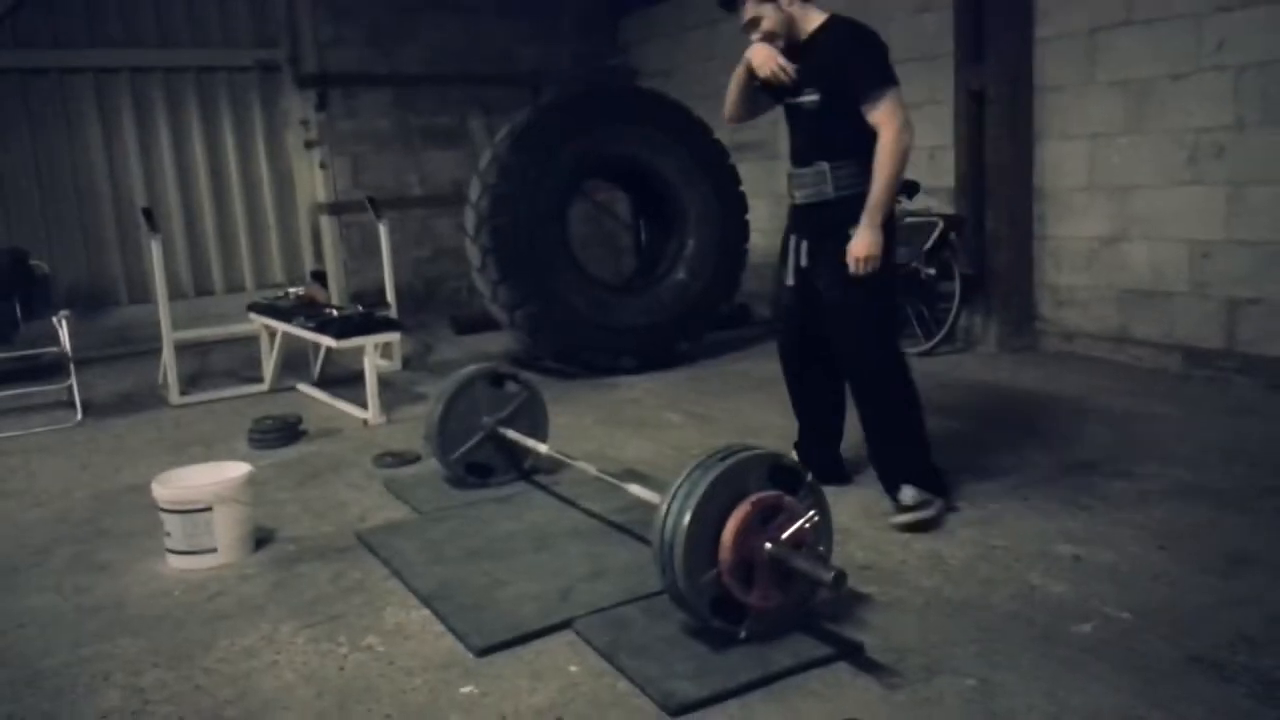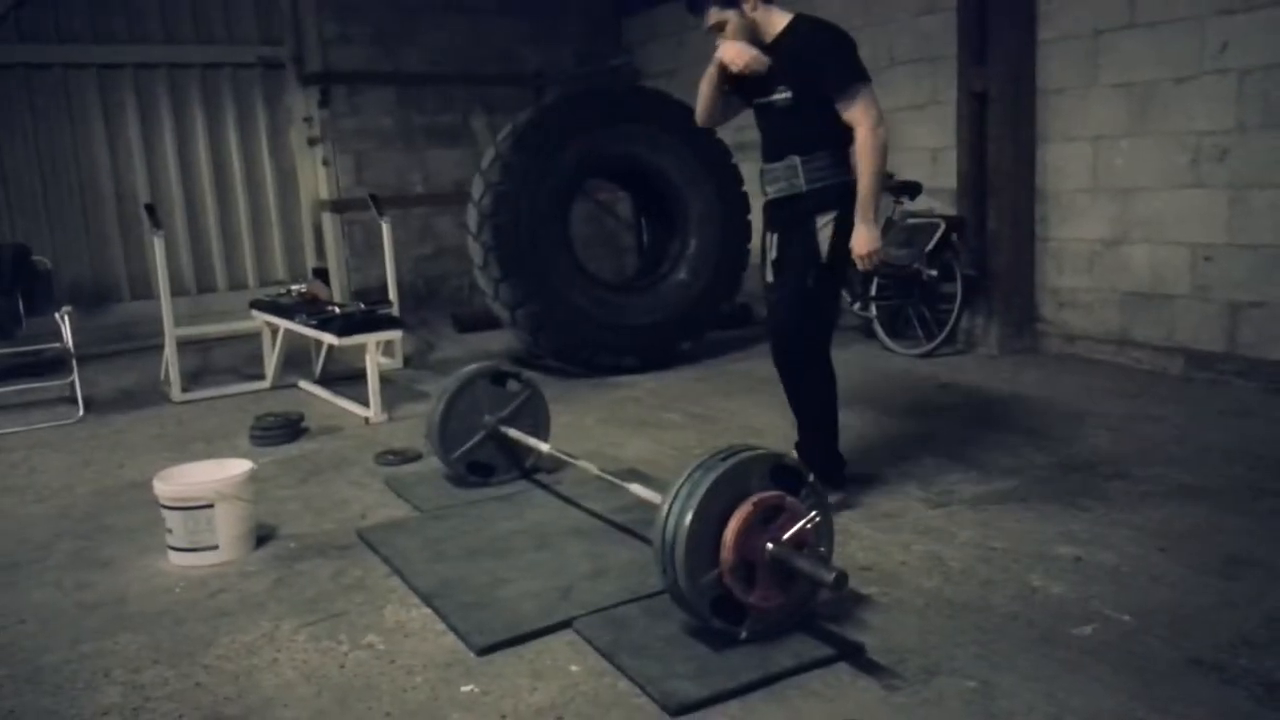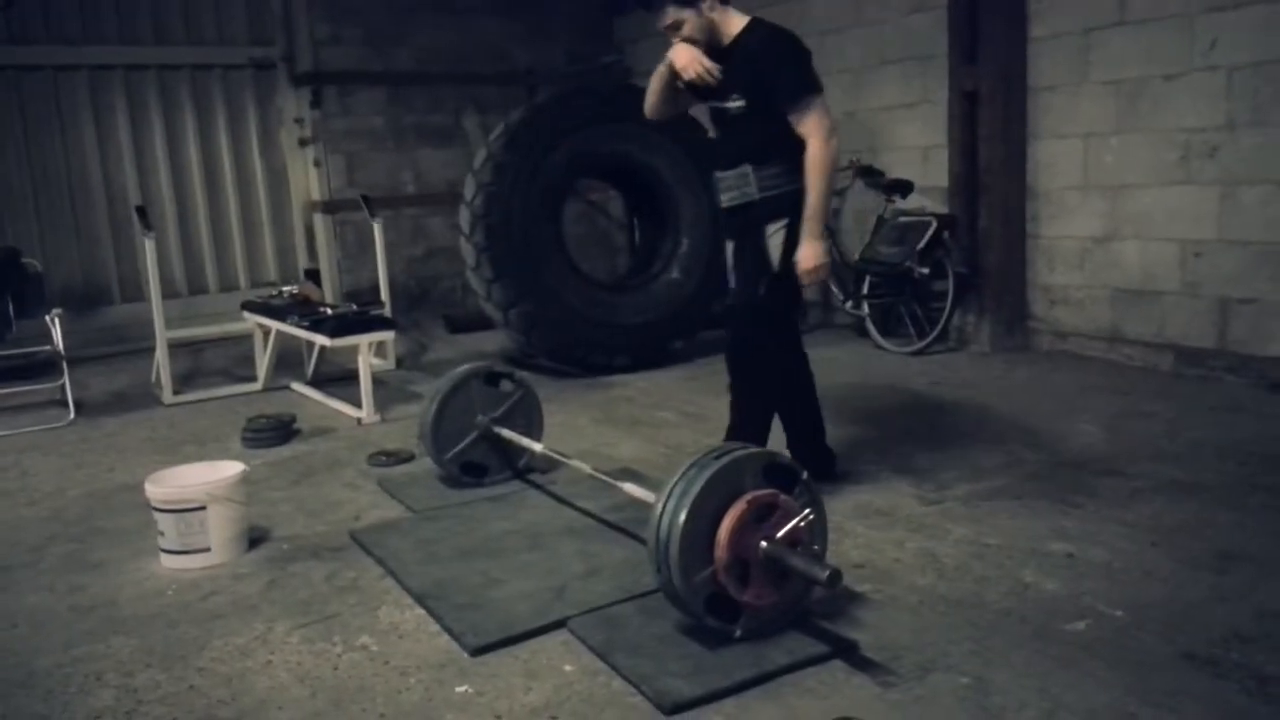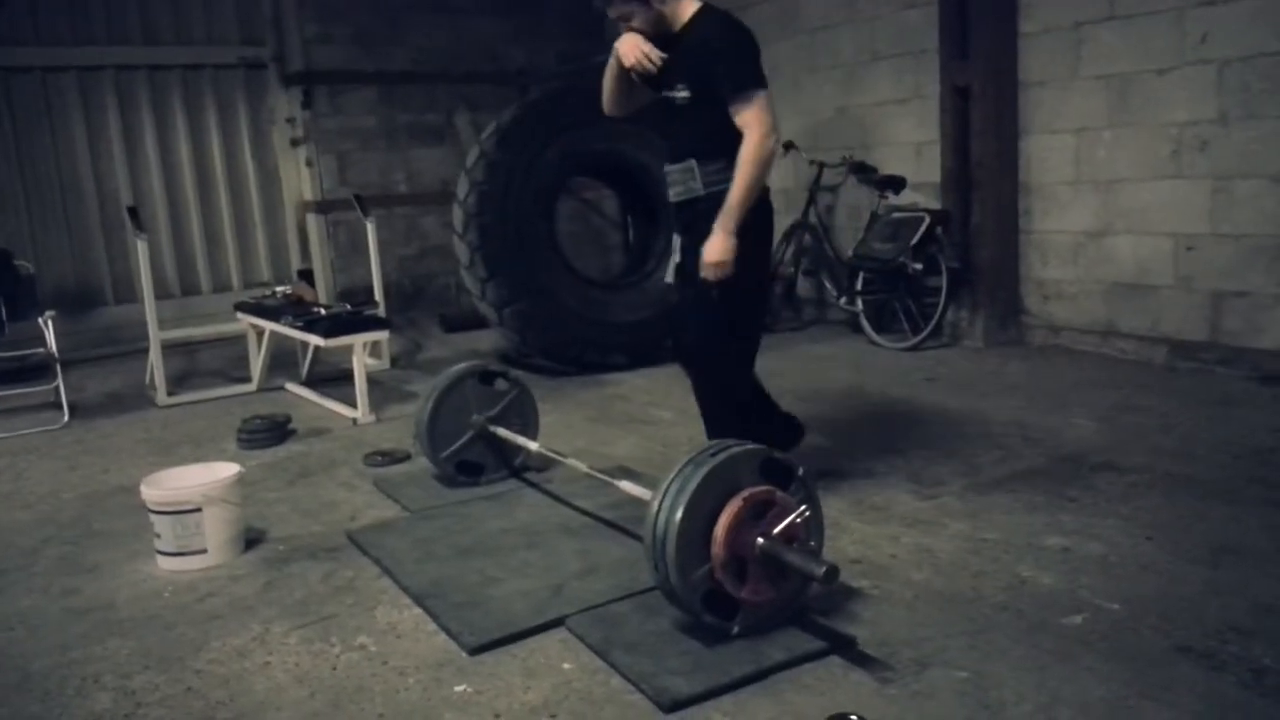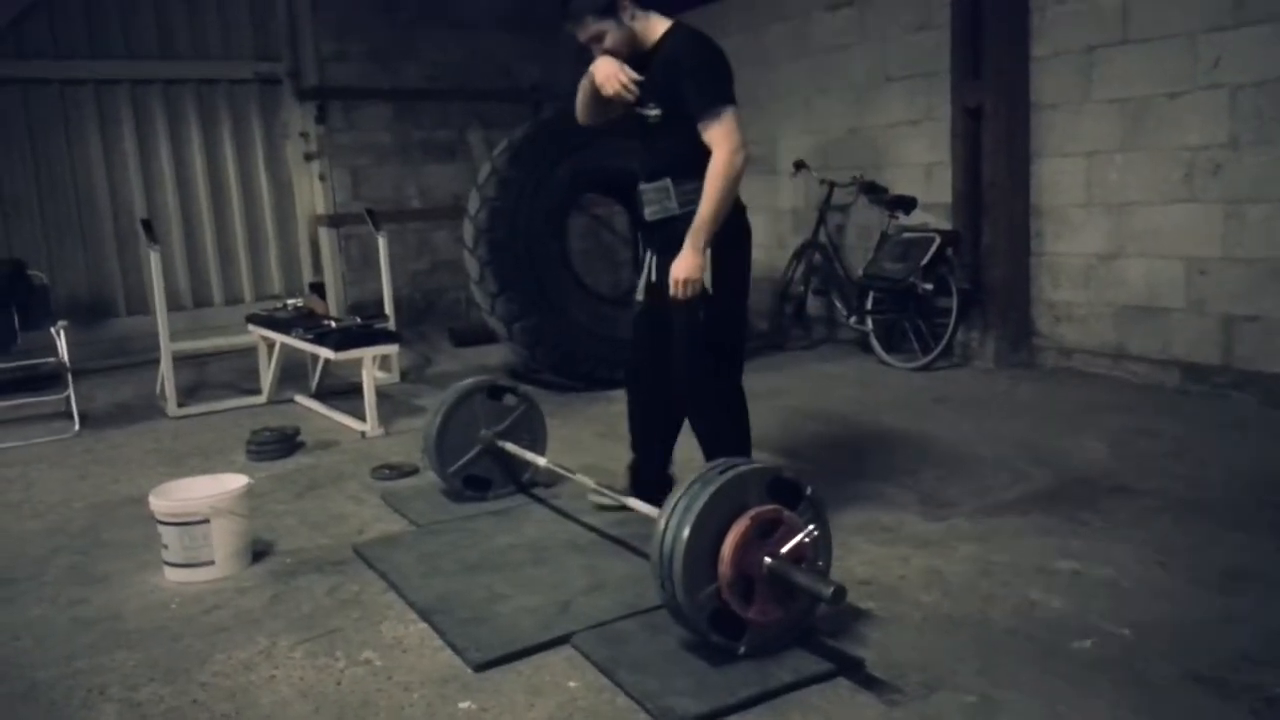
dt=0.3s
person 1, frame 1
right shoulder: (789, 56)
left elbow: (895, 131)
right elbow: (735, 113)
left wrist: (871, 225)
right wrist: (751, 59)
left hip: (851, 225)
right hip: (807, 223)
left knee: (868, 354)
right knee: (800, 346)
left ankle: (916, 482)
right ankle: (817, 458)
person 1, frame 2
left shoulder: (817, 42)
right shoulder: (752, 59)
left elbow: (869, 127)
right elbow: (708, 117)
left wrist: (866, 220)
right wrist: (719, 59)
left hip: (823, 214)
right hip: (783, 216)
left knee: (796, 340)
right knee: (796, 341)
left ankle: (820, 468)
right ankle: (817, 461)
person 1, frame 3
left shoulder: (772, 48)
right shoulder: (710, 59)
left elbow: (821, 139)
right elbow: (656, 111)
left wrist: (812, 235)
right wrist: (671, 60)
left hip: (777, 220)
right hip: (744, 221)
left knee: (750, 347)
right knee: (776, 345)
right ankle: (813, 457)
person 1, frame 4
left shoulder: (719, 37)
right shoulder: (666, 44)
left elbow: (761, 135)
right elbow: (616, 106)
left wrist: (725, 230)
right wrist: (621, 51)
left hip: (728, 220)
right hip: (692, 219)
left knee: (716, 353)
right knee: (693, 347)
right ankle: (775, 432)
person 1, frame 5
left shoulder: (689, 53)
right shoulder: (640, 61)
left elbow: (729, 152)
right elbow: (588, 117)
left wrist: (695, 249)
right wrist: (597, 70)
left hip: (703, 241)
right hip: (663, 238)
left knee: (705, 378)
right knee: (648, 369)
right ankle: (647, 484)
